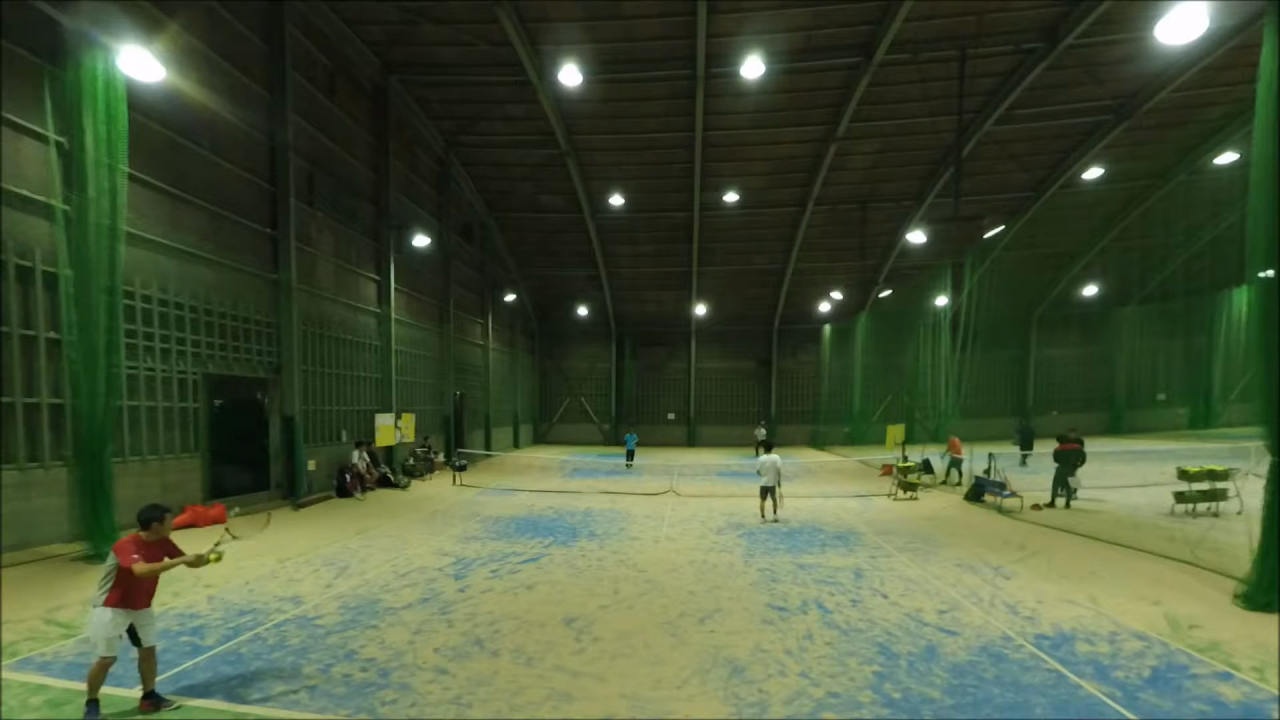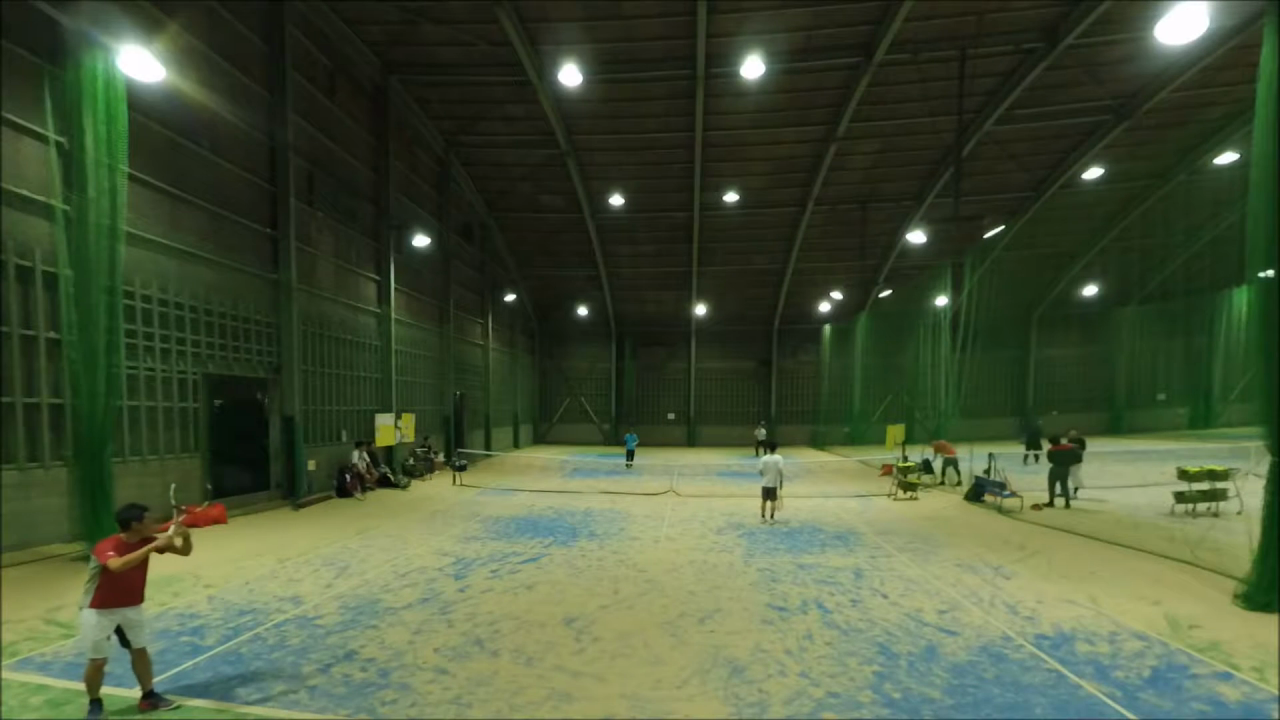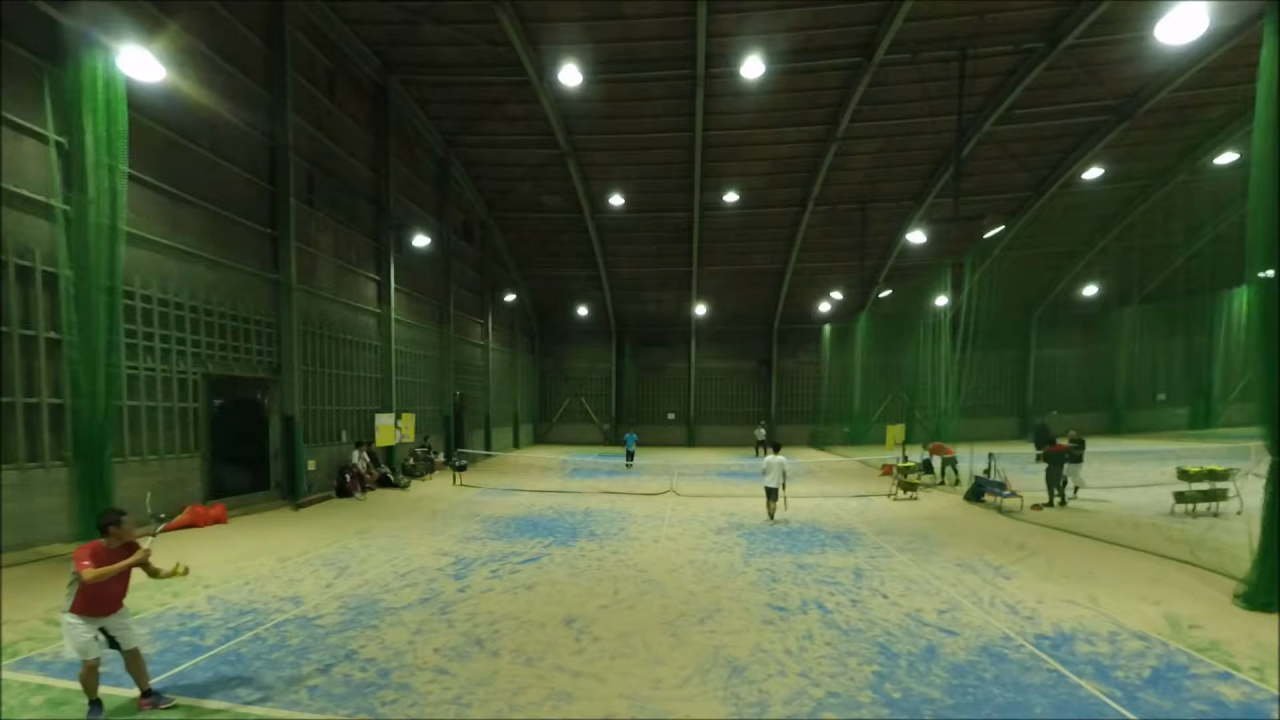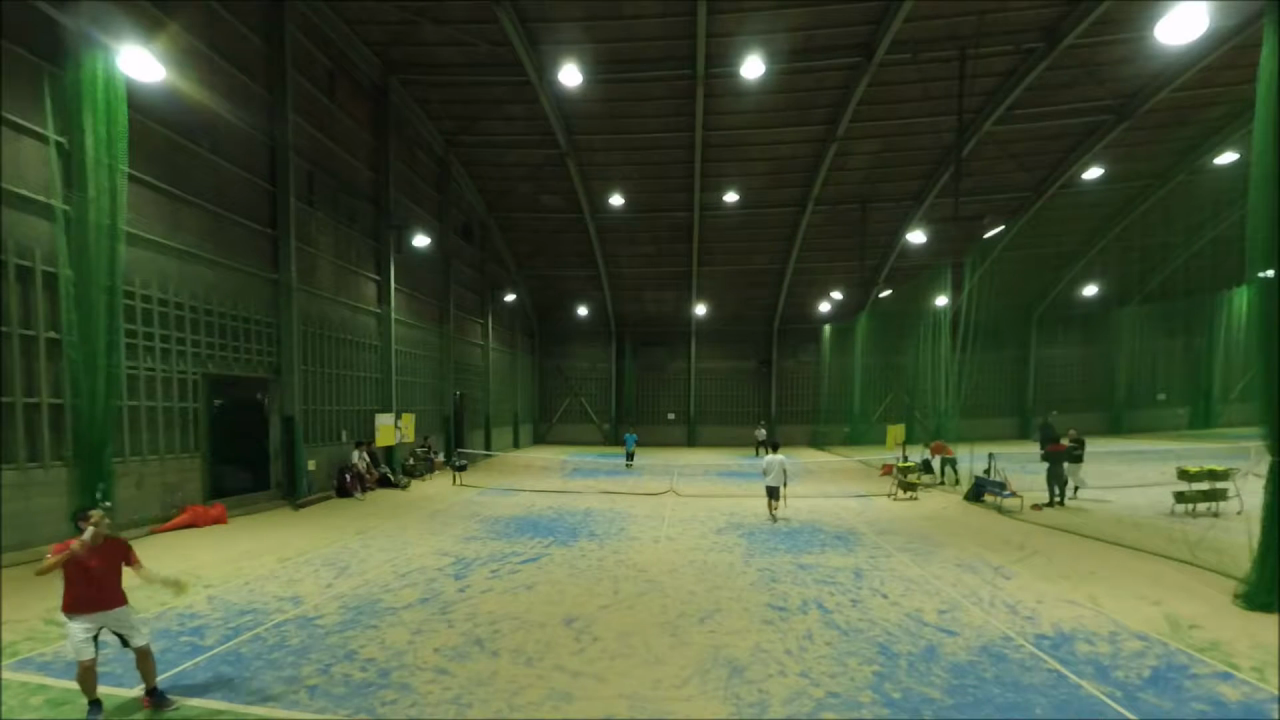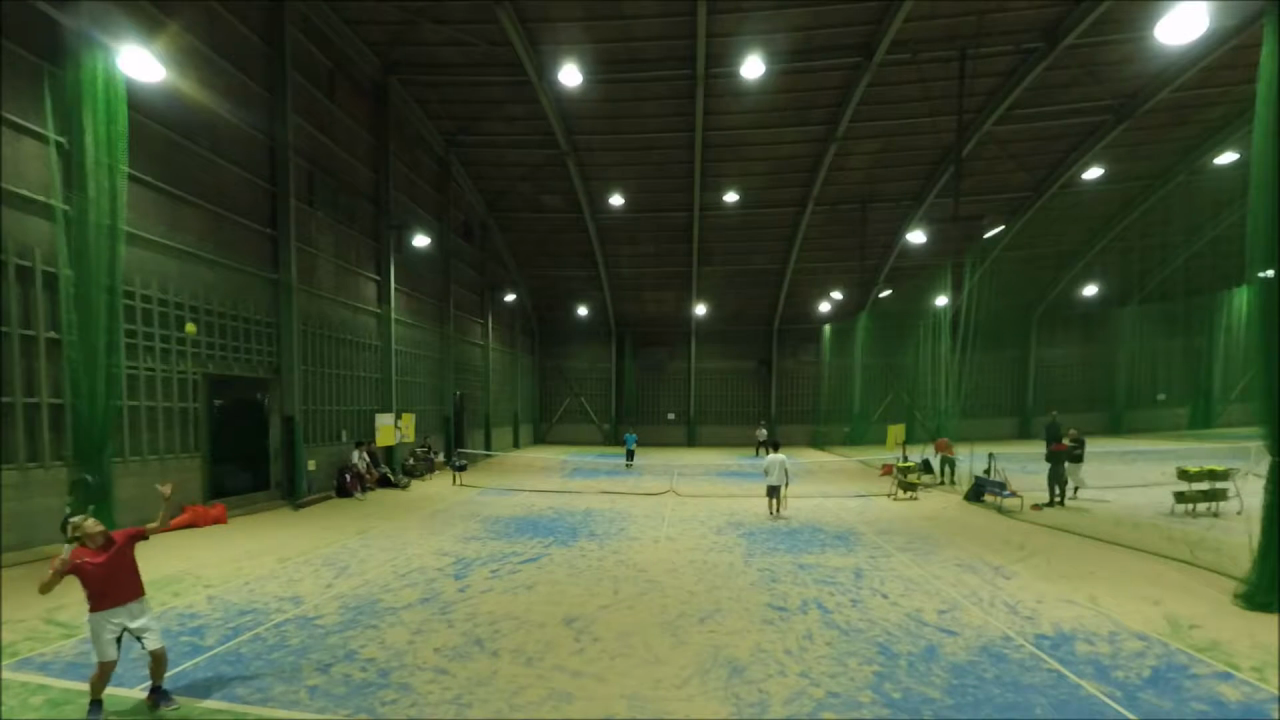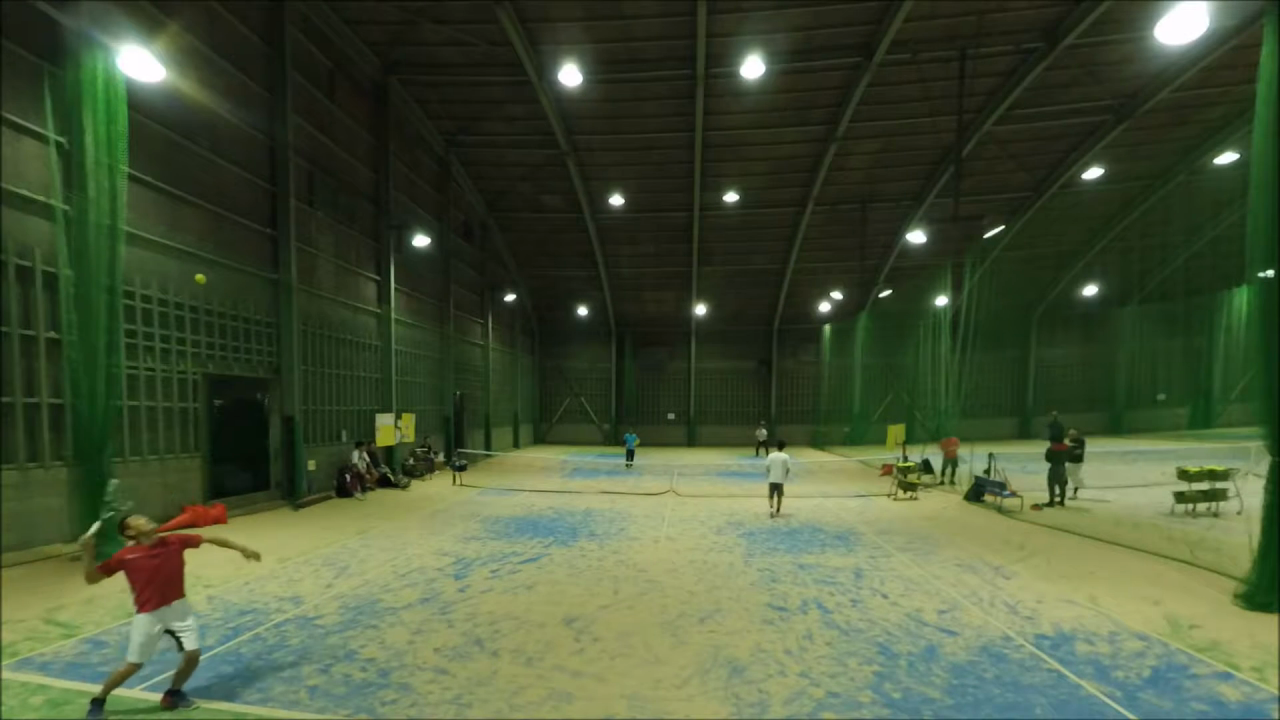
dt=0.4s
person 1, frame 1
left shoulder: (164, 543)
right shoulder: (127, 545)
left elbow: (190, 561)
right elbow: (141, 570)
left wrist: (202, 559)
right wrist: (180, 560)
left hip: (141, 607)
right hip: (111, 608)
left knee: (148, 650)
right knee: (106, 659)
left ankle: (149, 697)
person 1, frame 2
left shoulder: (147, 541)
right shoulder: (107, 546)
left elbow: (185, 551)
right elbow: (117, 566)
left wrist: (186, 537)
right wrist: (152, 547)
left hip: (131, 608)
right hip: (99, 611)
left knee: (140, 651)
right knee: (98, 661)
left ankle: (149, 696)
person 1, frame 3
left shoulder: (131, 548)
right shoulder: (87, 552)
left elbow: (152, 572)
right elbow: (89, 578)
left wrist: (173, 572)
right wrist: (129, 561)
left hip: (114, 611)
right hip: (81, 617)
left knee: (132, 652)
right knee: (91, 663)
left ankle: (147, 695)
person 1, frame 4
left shoulder: (119, 545)
right shoulder: (66, 549)
left elbow: (139, 569)
right elbow: (40, 571)
left wrist: (164, 581)
right wrist: (67, 554)
left hip: (117, 609)
right hip: (80, 616)
left knee: (143, 649)
right knee: (86, 664)
left ankle: (153, 694)
person 1, frame 5
left shoulder: (124, 538)
right shoulder: (74, 559)
left elbow: (160, 524)
right elbow: (44, 589)
left wrist: (166, 500)
right wrist: (57, 569)
left hip: (136, 606)
right hip: (104, 615)
left knee: (158, 651)
right knee: (107, 664)
left ankle: (156, 691)
person 1, frame 6
left shoulder: (174, 541)
right shoulder: (125, 556)
left elbow: (209, 539)
right elbow: (92, 578)
left wrist: (242, 548)
right wrist: (87, 553)
left hip: (178, 609)
right hip: (149, 614)
left knee: (193, 654)
right knee: (133, 665)
left ankle: (173, 693)
right ankle: (98, 701)
